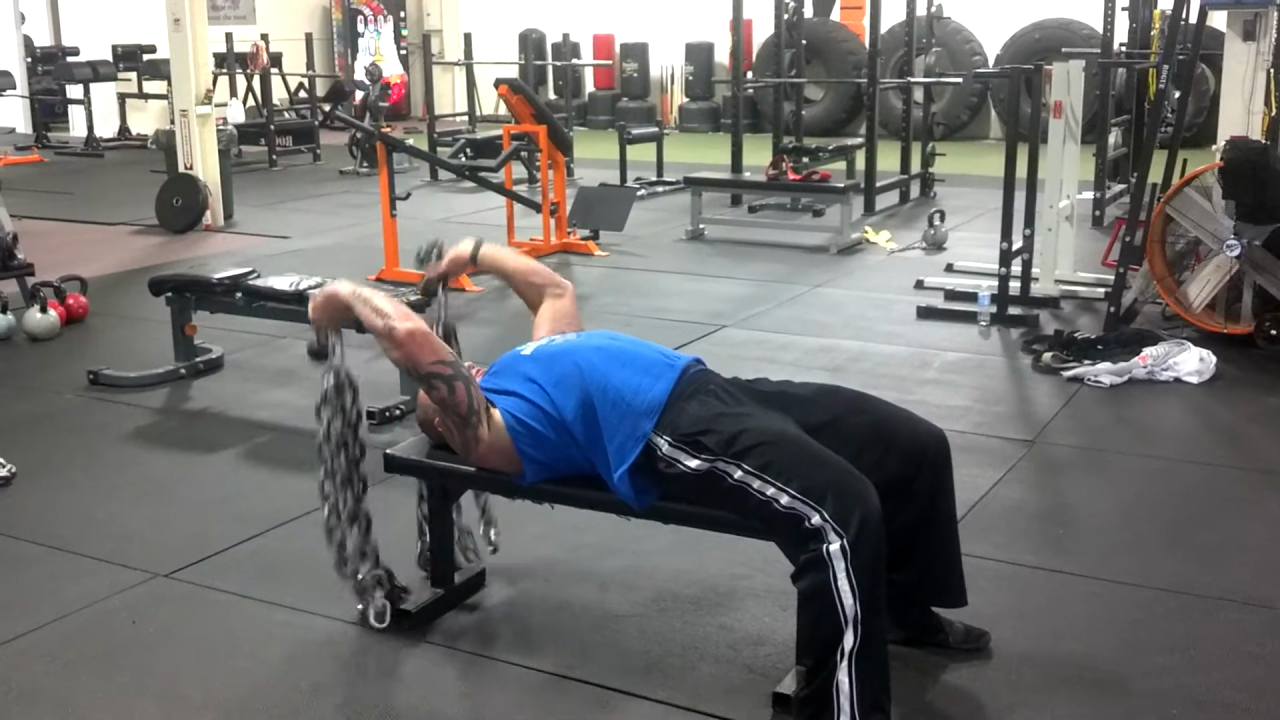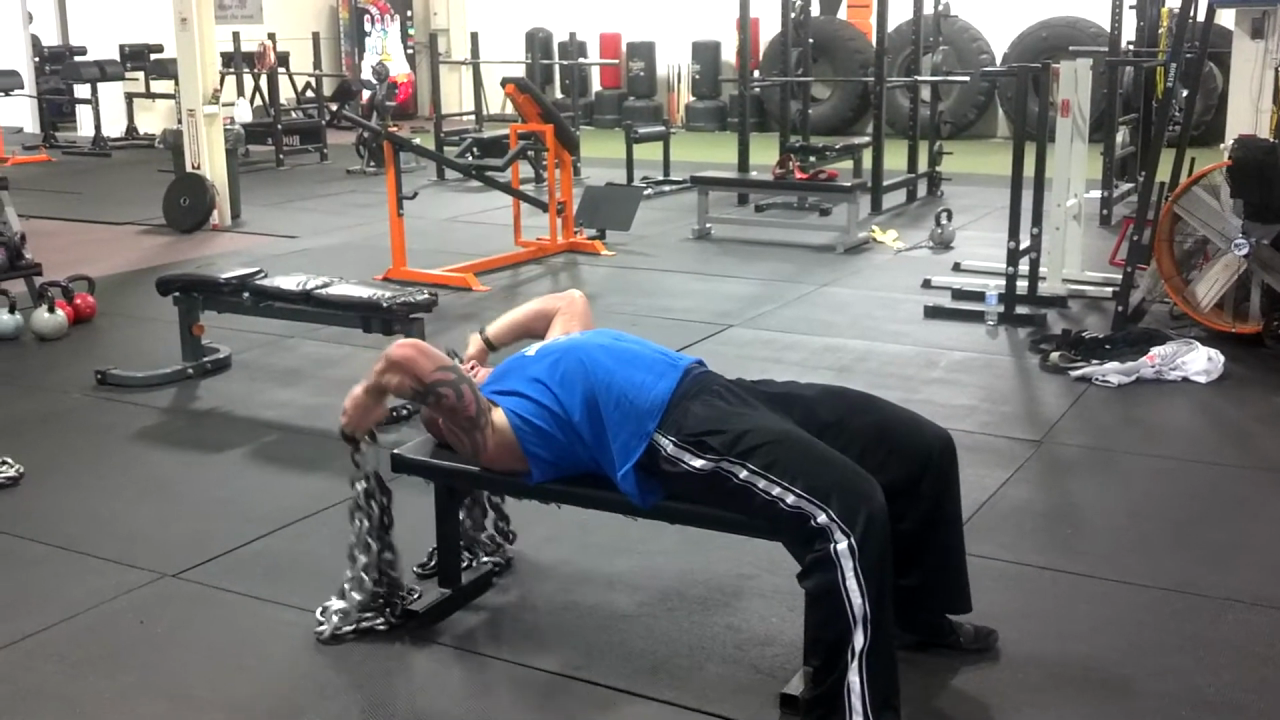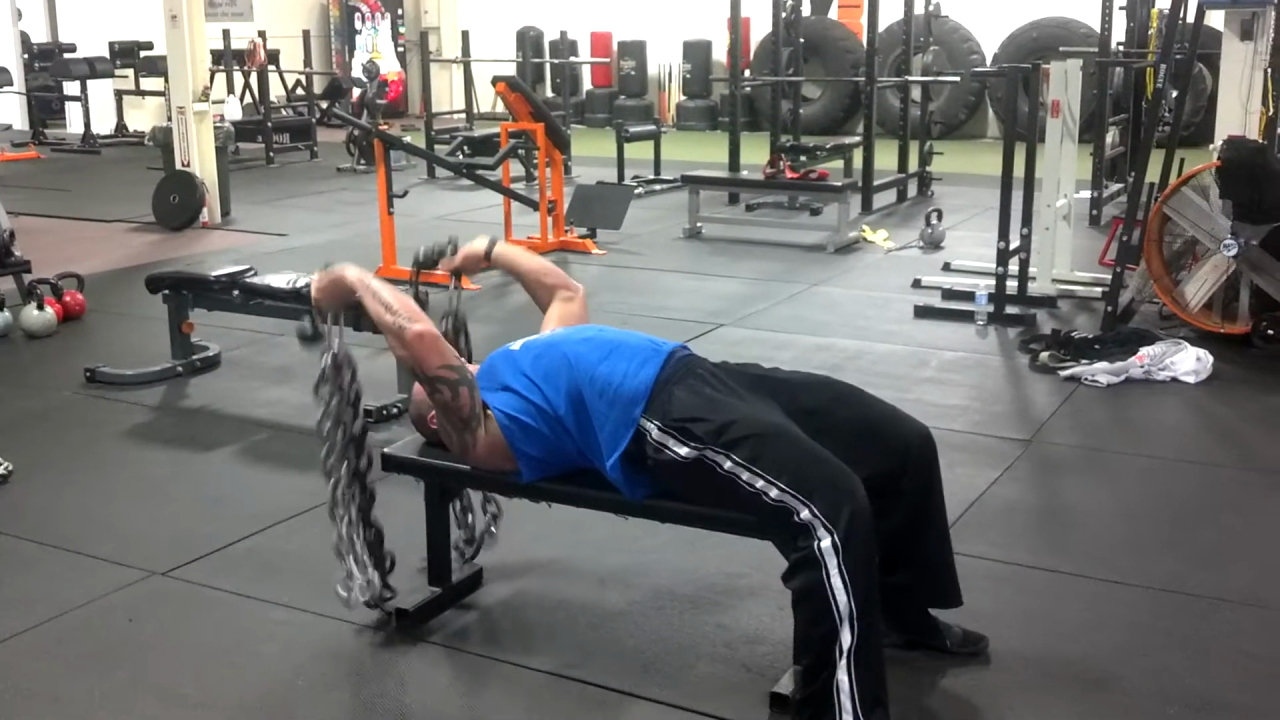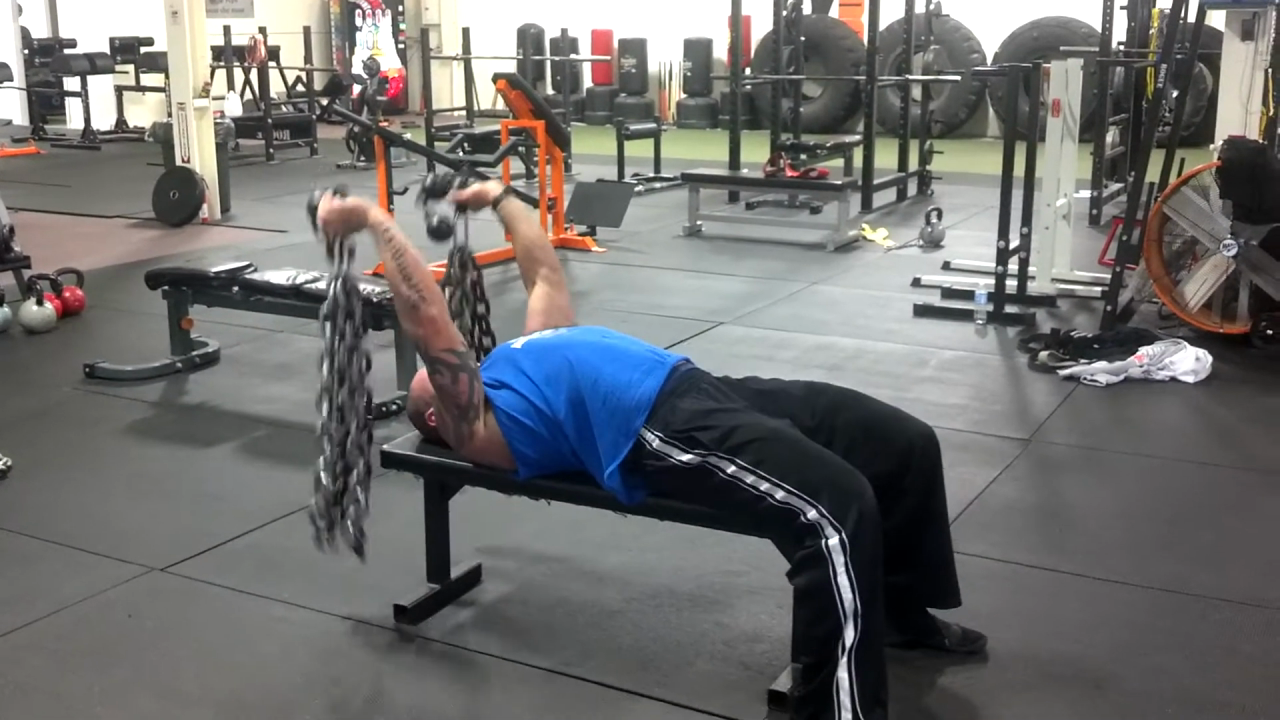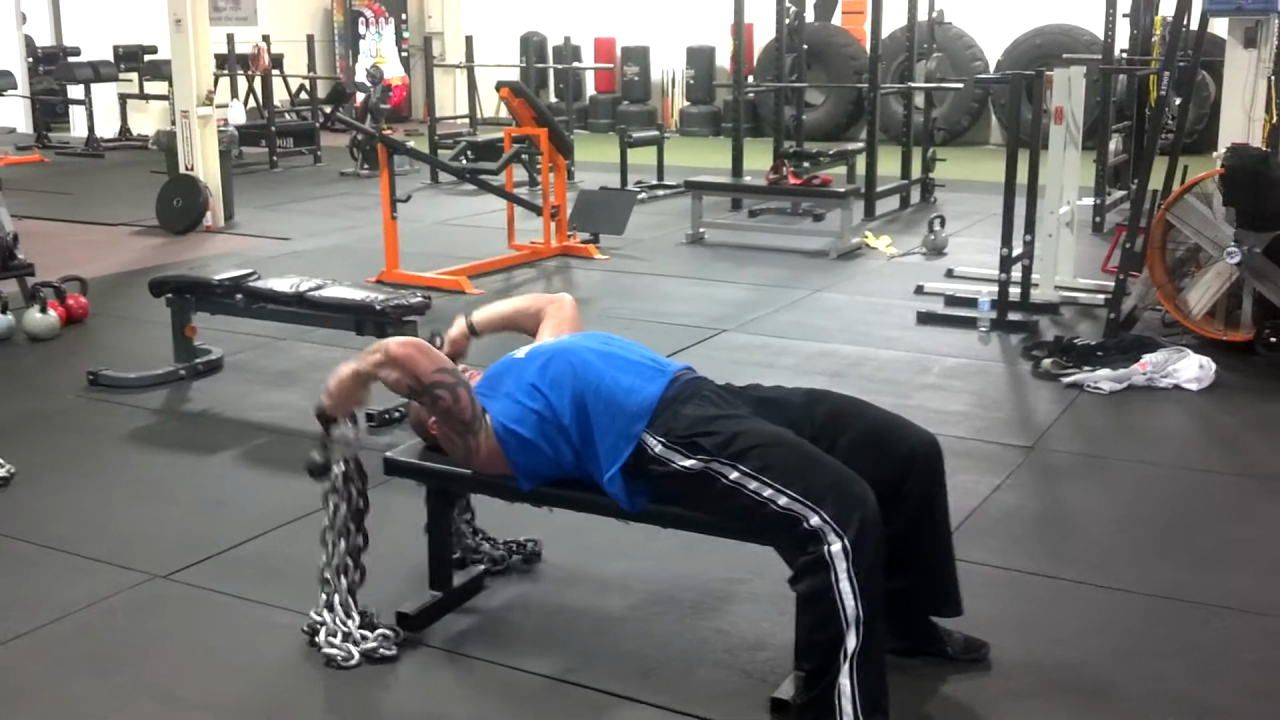
dt=0.5s
person 1, frame 1
left shoulder: (526, 370)
right shoulder: (485, 429)
left elbow: (558, 290)
right elbow: (411, 339)
left wrist: (476, 252)
right wrist: (345, 294)
left hip: (716, 390)
right hip: (670, 432)
left knee: (915, 446)
right knee: (844, 513)
left ankle: (906, 612)
person 1, frame 2
left shoulder: (533, 373)
right shoulder: (490, 431)
left elbow: (570, 300)
right elbow: (412, 356)
left wrist: (485, 336)
right wrist: (369, 393)
left hip: (715, 389)
right hip: (677, 434)
left knee: (923, 450)
right knee: (849, 515)
left ankle: (915, 612)
person 1, frame 3
left shoulder: (517, 372)
right shoulder: (478, 428)
left elbow: (567, 292)
right elbow: (418, 340)
left wrist: (491, 251)
right wrist: (352, 280)
right hip: (662, 422)
left knee: (905, 447)
right knee: (833, 510)
left ankle: (902, 612)
person 1, frame 4
left shoulder: (528, 357)
right shoulder: (478, 426)
left elbow: (545, 274)
right elbow: (428, 319)
left wrist: (502, 196)
right wrist: (369, 215)
left hip: (703, 388)
right hip: (664, 431)
left knee: (906, 446)
right knee: (838, 508)
left ankle: (901, 609)
person 1, frame 5
left shoulder: (524, 375)
right shoulder: (477, 432)
left elbow: (559, 303)
right elbow: (408, 358)
left wrist: (470, 324)
right wrist: (355, 375)
left hip: (705, 396)
right hip: (662, 438)
left knee: (910, 453)
right knee: (842, 516)
left ankle: (904, 620)
